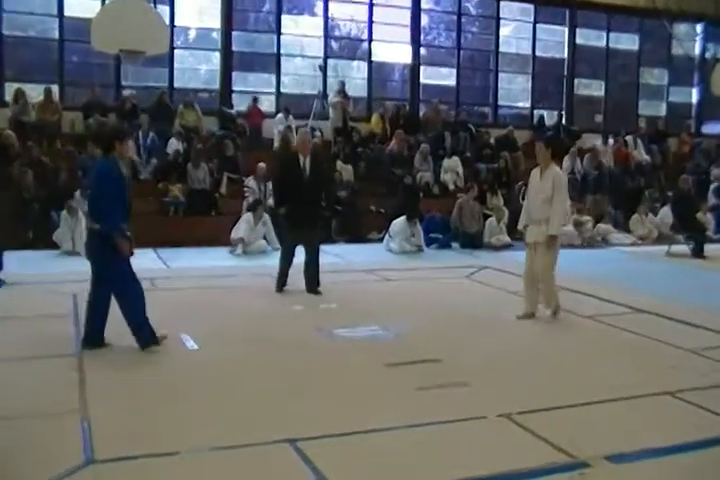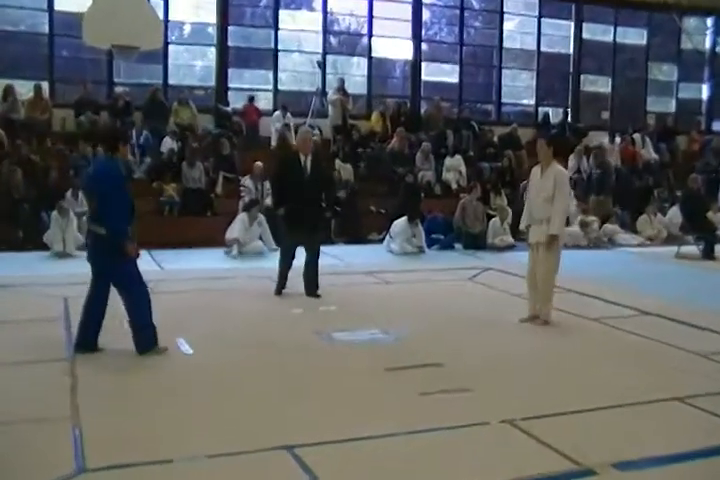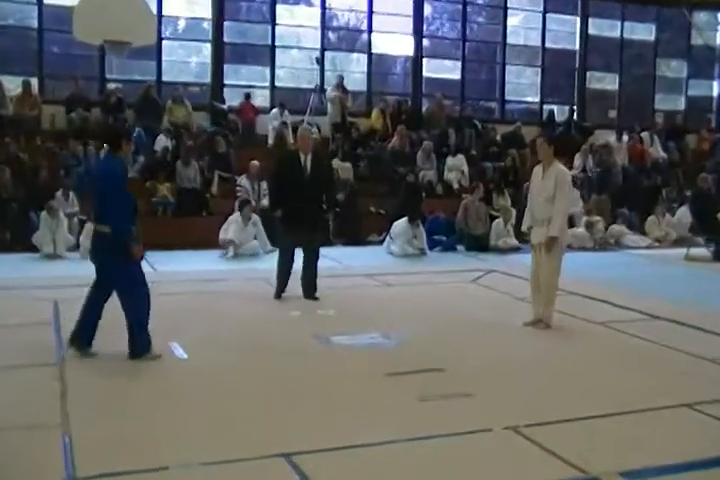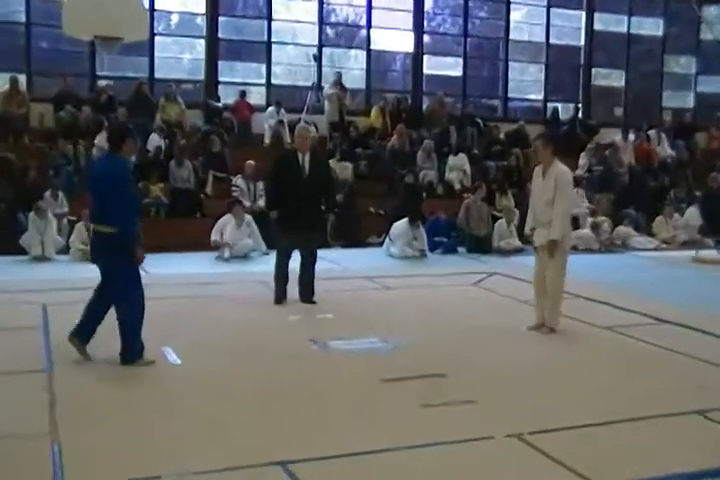
dt=0.1s
person 1, frame 1
left shoulder: (106, 167)
right shoulder: (108, 170)
right elbow: (106, 207)
left wrist: (119, 234)
right wrist: (118, 237)
left hip: (99, 235)
right hip: (108, 238)
left knee: (102, 287)
right knee: (128, 287)
left ankle: (93, 338)
right ankle: (147, 338)
person 1, frame 2
left shoulder: (100, 168)
right shoulder: (112, 171)
right elbow: (114, 211)
right wrist: (126, 241)
left hip: (98, 237)
right hip: (111, 240)
left knee: (99, 289)
right knee: (136, 291)
left ankle: (85, 341)
right ankle: (147, 343)
person 1, frame 3
left shoulder: (103, 166)
right shoulder: (116, 169)
right elbow: (121, 209)
right wrist: (132, 242)
left hip: (102, 237)
right hip: (116, 240)
left knee: (102, 288)
right knee: (136, 293)
left ankle: (81, 339)
right ankle: (140, 348)
person 1, frame 4
left shoulder: (101, 164)
right shoulder: (120, 168)
right elbow: (126, 211)
right wrist: (136, 244)
left hip: (101, 236)
right hip: (117, 240)
left knee: (108, 288)
right knee: (131, 297)
left ankle: (81, 335)
person 2, frame 1
left shoulder: (558, 175)
right shoulder: (534, 173)
left elbow: (560, 206)
left wrist: (553, 232)
right wrist: (524, 225)
left hip: (547, 230)
right hip: (533, 228)
left knee: (543, 270)
right knee: (529, 272)
left ankle: (553, 304)
right ankle: (530, 309)
person 2, frame 2
left shoulder: (560, 174)
right shoulder: (535, 171)
left elbow: (561, 205)
left wrist: (554, 232)
right wrist: (526, 225)
left hip: (550, 230)
right hip: (535, 228)
left knee: (545, 274)
right knee: (533, 273)
right ankle: (534, 311)
person 2, frame 3
left shoulder: (561, 173)
right shoulder: (536, 170)
left elbow: (562, 206)
left wrist: (554, 234)
right wrist: (528, 226)
left hip: (552, 231)
right hip: (538, 229)
left knee: (548, 276)
right knee: (536, 275)
person 2, frame 4
left shoulder: (562, 173)
right shoulder: (537, 171)
left elbow: (563, 207)
left wrist: (554, 236)
right wrist: (531, 228)
left hip: (556, 233)
right hip: (541, 231)
left knee: (553, 279)
right knee: (539, 278)
person 3, frame 1
left shoulder: (319, 163)
right shoulder: (287, 161)
left elbow: (327, 186)
right elbow: (278, 184)
left wrist: (327, 206)
right wrist: (280, 205)
left hip: (313, 213)
right hip: (292, 212)
left knee: (313, 251)
right knee: (287, 250)
left ankle: (312, 285)
right ankle: (281, 282)
person 3, frame 2
left shoulder: (320, 163)
right shoulder: (287, 161)
left elbow: (328, 186)
right elbow: (277, 184)
left wrist: (328, 206)
right wrist: (279, 205)
left hip: (314, 214)
right hip: (292, 213)
left knee: (313, 253)
right knee: (287, 252)
left ankle: (311, 288)
right ankle: (280, 284)
person 3, frame 3
left shoulder: (321, 162)
right shoulder: (286, 160)
left elbow: (329, 187)
right elbow: (275, 184)
left wrist: (329, 208)
right wrist: (276, 207)
left hip: (313, 215)
right hip: (290, 214)
left knee: (312, 255)
right knee: (285, 254)
left ankle: (309, 290)
right ankle: (280, 287)
person 3, frame 4
left shoulder: (320, 162)
right shoulder: (283, 159)
left elbow: (328, 187)
right elbow: (272, 184)
left wrist: (329, 209)
right wrist: (272, 207)
left hip: (311, 216)
right hip: (287, 216)
left knee: (309, 258)
right knee: (282, 257)
